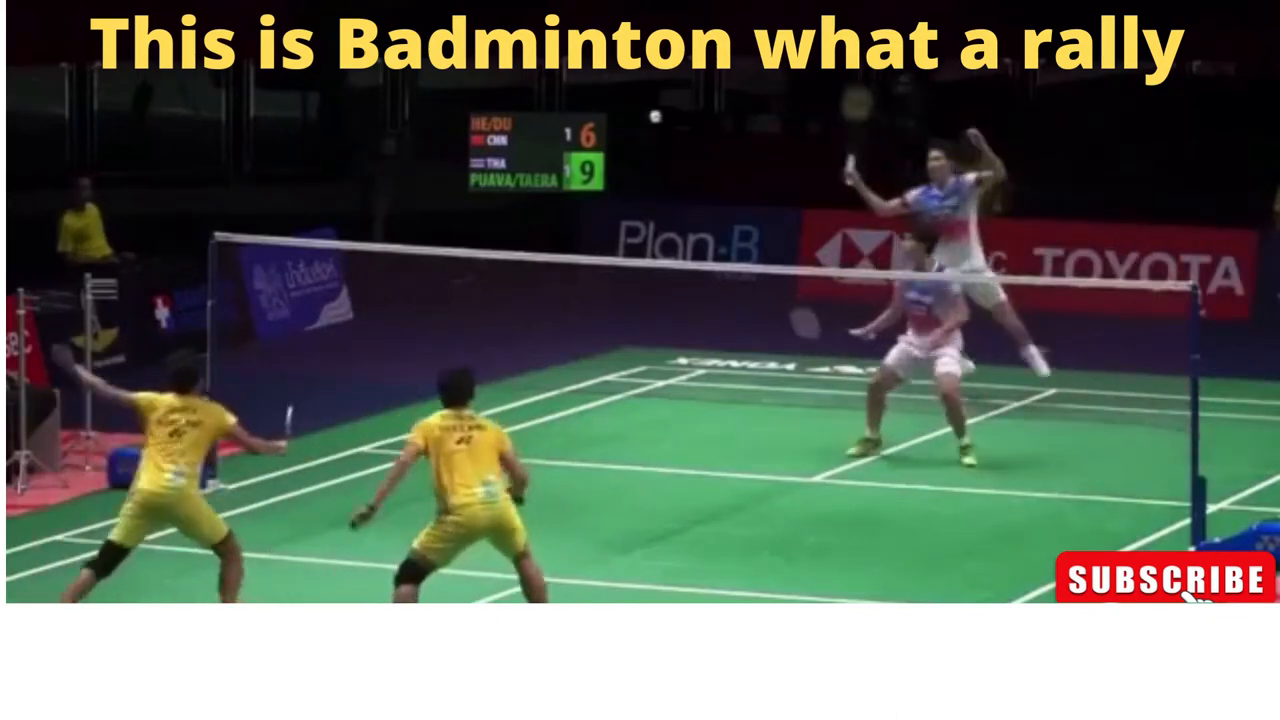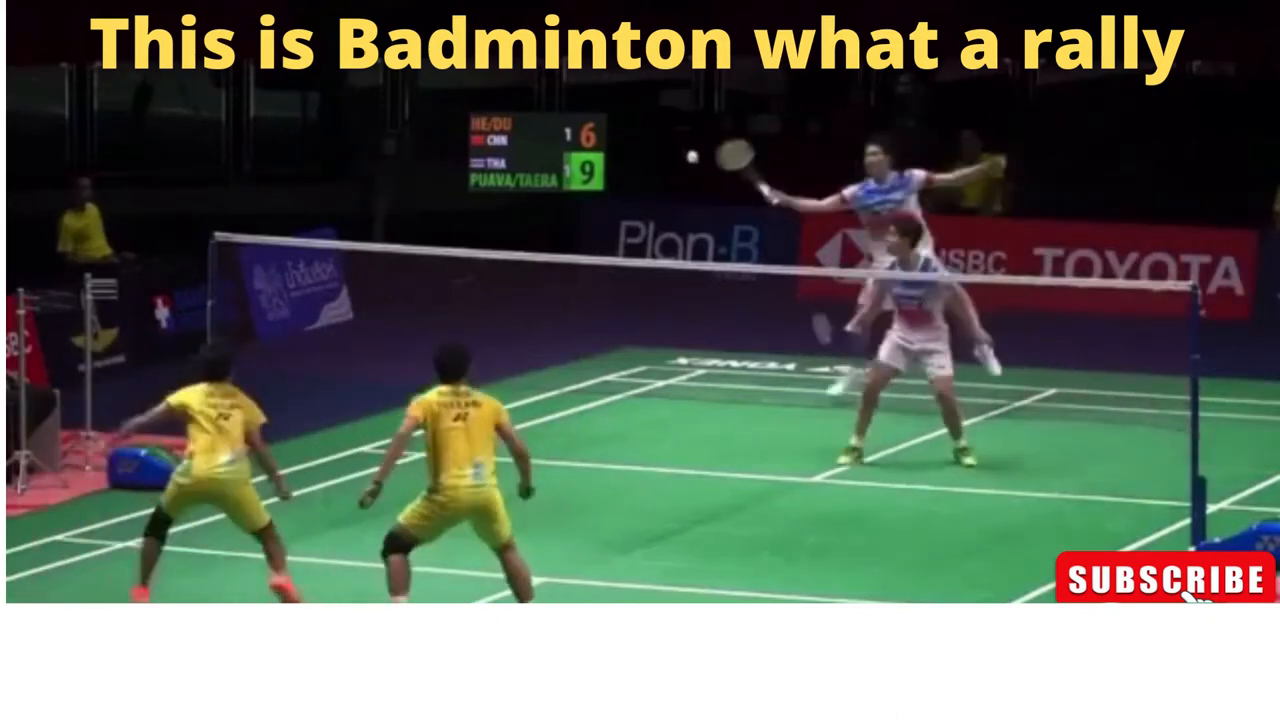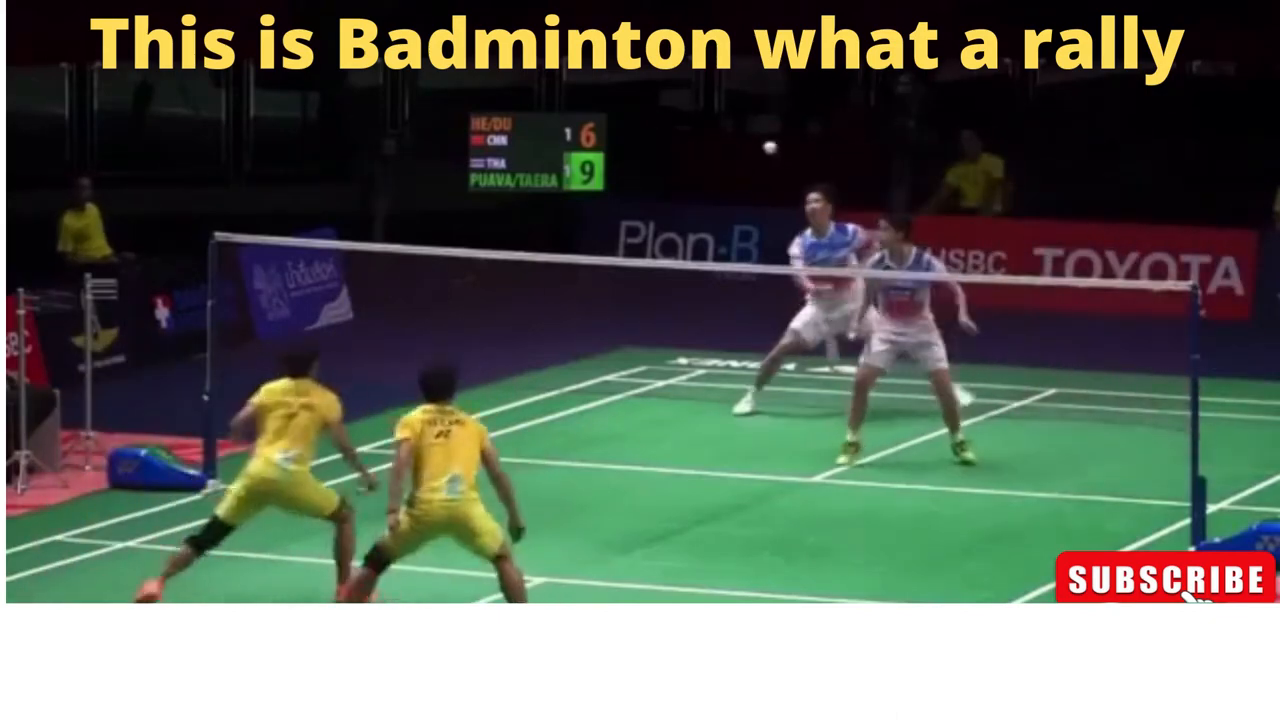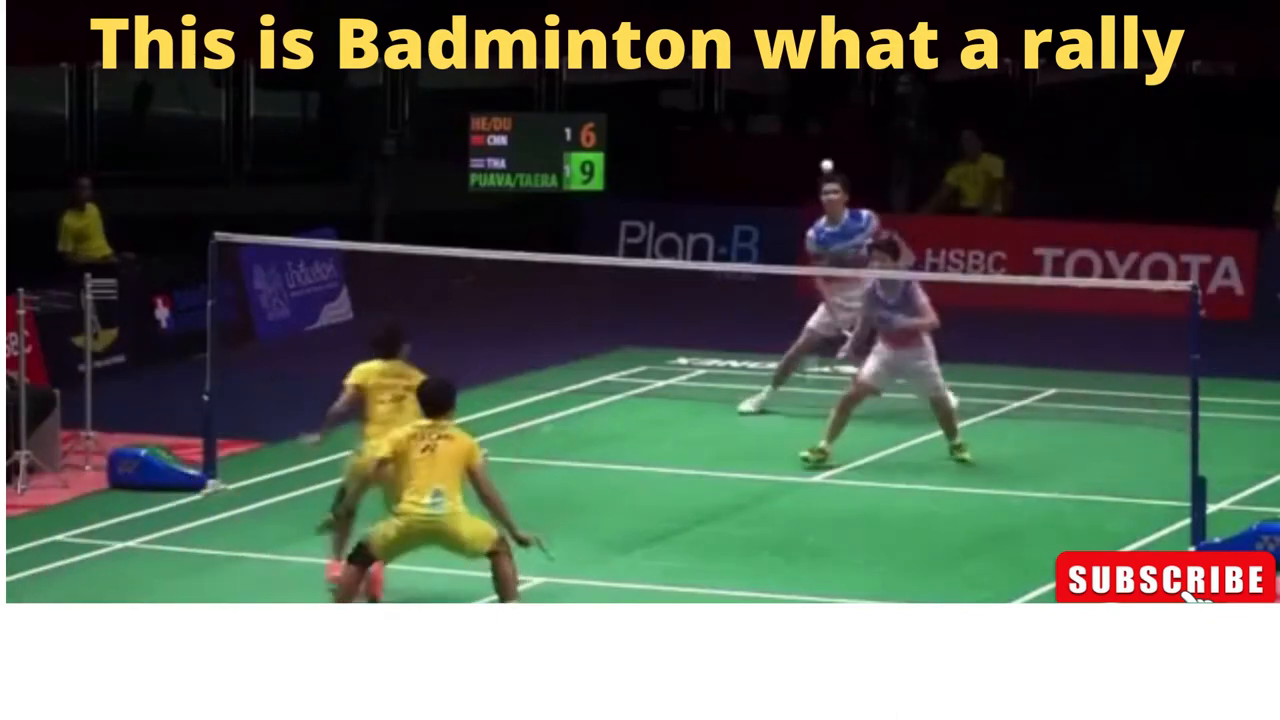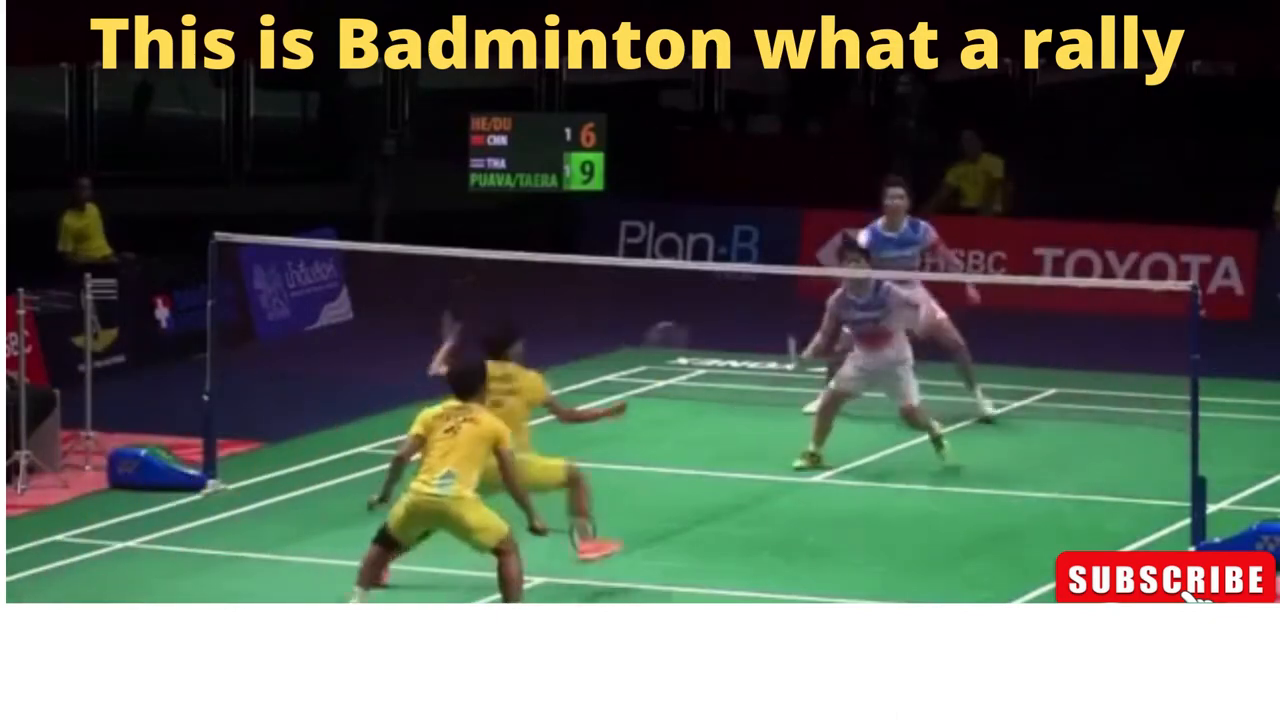
dt=0.2s
person 1, frame 1
left shoulder: (153, 403)
right shoulder: (213, 413)
left elbow: (108, 392)
right elbow: (252, 445)
left wrist: (74, 368)
right wrist: (275, 447)
left hip: (145, 493)
right hip: (181, 495)
left knee: (106, 559)
right knee: (230, 552)
person 1, frame 2
left shoulder: (189, 395)
right shoulder: (245, 403)
left elbow: (142, 421)
right elbow: (259, 448)
left wrist: (112, 440)
right wrist: (278, 481)
left hip: (196, 474)
right hip: (232, 476)
left knee: (158, 523)
right knee: (269, 535)
left ankle: (142, 590)
right ankle: (281, 578)
person 1, frame 3
left shoulder: (271, 391)
right shoulder: (327, 399)
left elbow: (237, 424)
right elbow: (342, 443)
right wrist: (365, 473)
left hip: (260, 472)
right hip: (292, 476)
left knee: (210, 535)
right knee: (345, 517)
left ankle: (156, 585)
person 1, frame 4
left shoulder: (364, 372)
right shoulder: (418, 380)
left elbow: (340, 408)
left wrist: (320, 432)
left hip: (368, 456)
left knee: (345, 502)
left ankle: (337, 564)
right ankle: (375, 569)
person 1, frame 5
right shoulder: (530, 380)
left elbow: (434, 372)
right elbow: (569, 416)
left wrist: (449, 342)
right wrist: (608, 412)
right hip: (514, 463)
right knee: (576, 477)
right ankle: (586, 541)
person 2, frame 1
left shoulder: (966, 184)
right shoulder: (921, 195)
left elbow: (999, 174)
right elbow: (884, 209)
left wrist: (982, 146)
right wrist: (859, 183)
left hip: (971, 264)
right hip: (941, 268)
left knee: (1004, 313)
left ankle: (1029, 349)
person 2, frame 2
left shoulder: (909, 180)
right shoulder: (858, 193)
left elbow: (953, 179)
right elbow: (820, 207)
left wrist: (988, 167)
right wrist: (783, 199)
right hip: (886, 266)
right ankle: (853, 373)
person 2, frame 3
left shoulder: (851, 233)
right shoulder: (800, 244)
right elbow: (799, 276)
right wrist: (811, 287)
left hip: (854, 303)
right hip: (821, 306)
right knee: (783, 349)
right ankle: (754, 395)
person 2, frame 4
left shoulder: (865, 219)
right shoulder: (815, 234)
right elbow: (819, 277)
left wrist: (905, 261)
right wrist: (832, 306)
right hip: (836, 299)
right knee: (802, 347)
right ankle: (767, 394)
person 2, frame 5
left shoulder: (921, 229)
right shoulder: (868, 236)
left elbow: (946, 257)
left wrist: (968, 284)
left hip: (913, 295)
left knee: (955, 343)
left ankle: (977, 397)
person 3, frame 1
left shoulder: (429, 426)
right shoulder: (492, 428)
left elbow: (402, 465)
right elbow: (521, 476)
left wrist: (372, 506)
right wrist: (516, 494)
left hip: (459, 514)
right hip: (499, 508)
left knee: (409, 575)
right knee: (523, 558)
person 3, frame 2
left shoulder: (426, 402)
right shoulder: (489, 404)
left elbow: (401, 437)
right elbow: (520, 449)
left wrist: (378, 482)
right wrist: (527, 482)
left hip: (447, 494)
right hip: (485, 492)
left knee: (394, 546)
right knee: (507, 551)
person 3, frame 3
left shoulder: (412, 421)
right shoulder: (473, 426)
left elbow: (402, 462)
right elbow: (498, 475)
left wrist: (393, 510)
right wrist: (516, 518)
left hip: (425, 507)
right hip: (465, 506)
left knee: (376, 560)
right knee: (503, 557)
person 3, frame 4
left shoulder: (400, 436)
right shoulder: (465, 441)
left elbow: (366, 476)
right elbow: (487, 492)
left wrist: (340, 513)
right wrist: (514, 531)
left hip: (408, 519)
right hip: (451, 519)
left knee: (359, 558)
right knee: (500, 550)
person 3, frame 5
left shoulder: (431, 415)
right shoulder: (494, 425)
left elbow: (401, 457)
right elbow: (511, 479)
left wrist: (384, 494)
right wrist: (532, 517)
left hip: (419, 497)
right hip: (458, 503)
left knee: (383, 544)
right knee: (508, 550)
person 4, frame 1
left shoulder: (944, 277)
left elbow: (963, 313)
right elbow: (894, 312)
left wrist: (940, 334)
right wrist: (868, 329)
left hip: (944, 344)
right hip: (913, 341)
left knee: (949, 391)
right knee: (876, 386)
left ankle: (965, 445)
right ankle: (872, 438)
person 4, frame 2
left shoulder: (933, 270)
right shoulder: (888, 270)
left elbow: (962, 299)
right elbow: (873, 304)
left wrist: (976, 327)
right wrist: (855, 324)
left hip: (933, 339)
right hip: (900, 336)
left knee: (944, 392)
right knee: (871, 386)
left ankle: (961, 447)
right ankle: (855, 446)
person 4, frame 3
left shoulder: (925, 262)
right shoulder: (876, 263)
left elbow: (955, 289)
right elbow: (869, 296)
left wrist: (962, 315)
right wrist: (857, 323)
left hip: (921, 330)
right hip: (886, 330)
left knee: (944, 386)
right knee: (861, 382)
left ankle: (958, 441)
right ankle: (852, 442)
person 4, frame 4
left shoulder: (911, 290)
right shoulder: (870, 293)
left elbow: (932, 322)
right elbow: (865, 324)
left wrist: (908, 323)
right wrist: (848, 347)
left hip: (918, 356)
right hip: (886, 353)
left knee: (941, 404)
right knee: (850, 397)
left ankle: (956, 444)
right ankle: (823, 449)
person 4, frame 5
left shoulder: (886, 290)
right shoulder: (838, 299)
left elbow: (919, 305)
right elbow: (825, 333)
left wrist: (917, 319)
right wrist: (810, 351)
left hip: (894, 358)
right hip: (861, 358)
left knee: (910, 414)
right knee: (829, 402)
left ankle: (935, 432)
right ankle: (813, 453)
